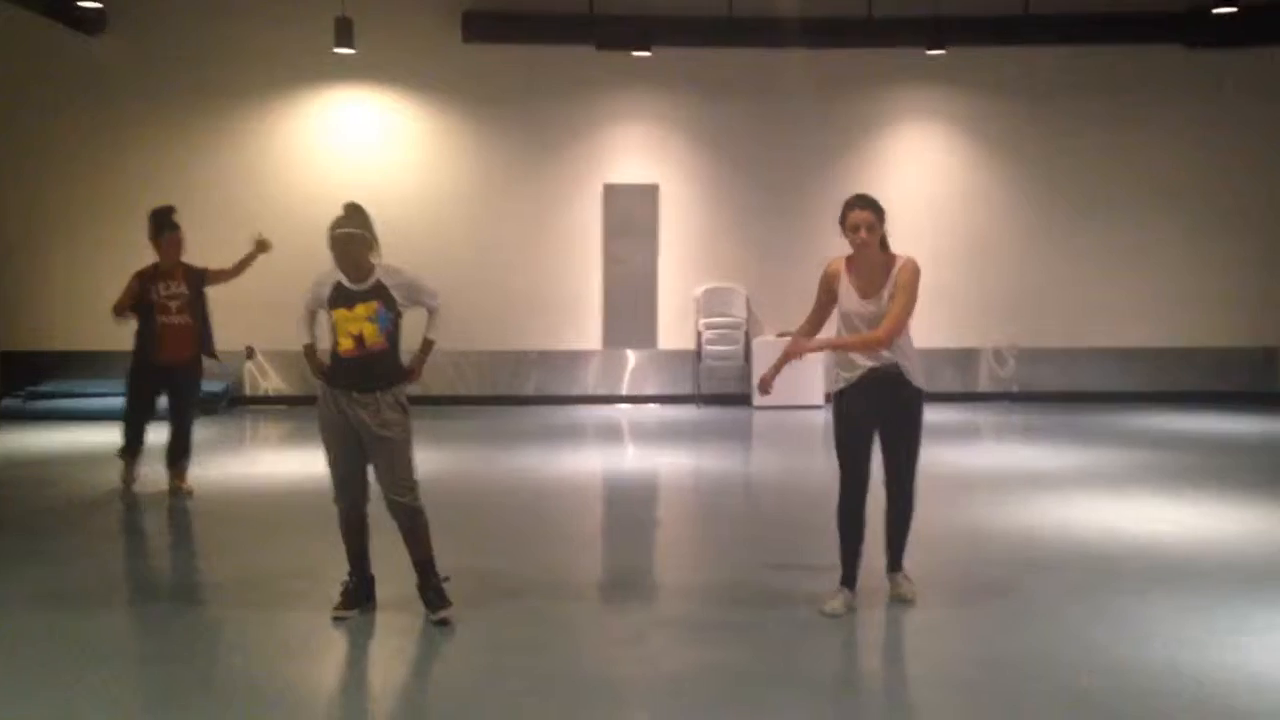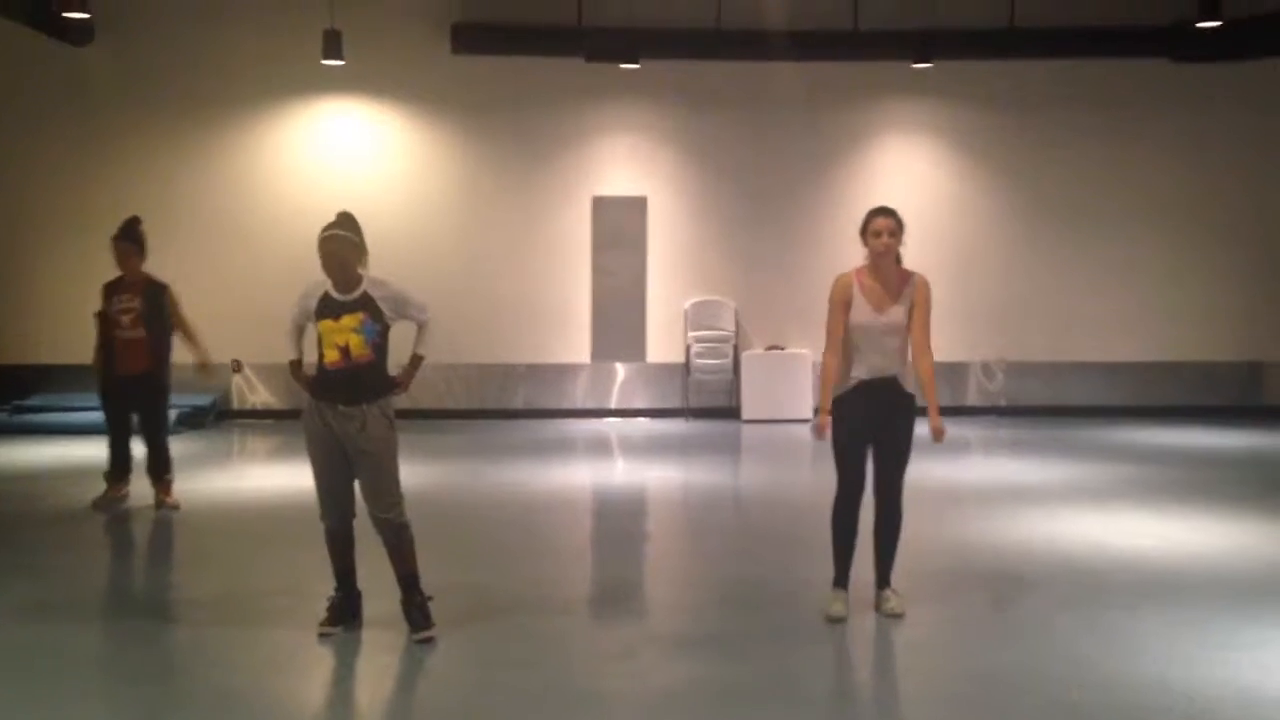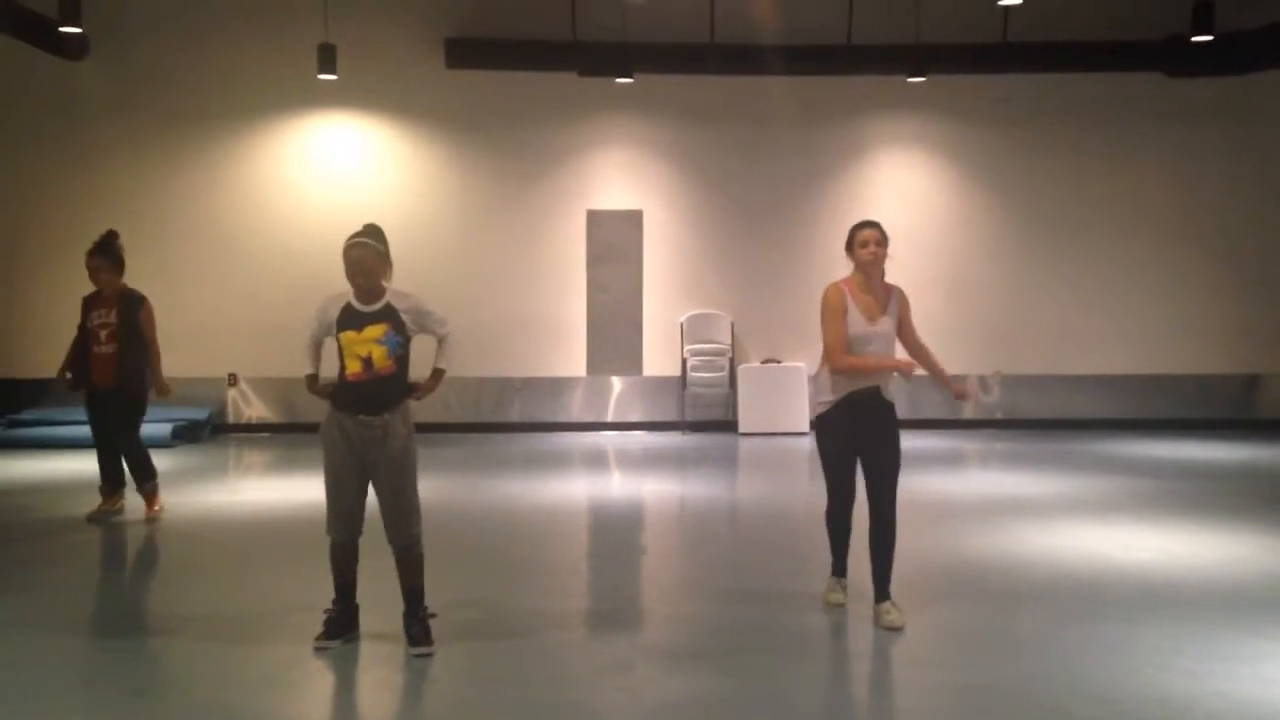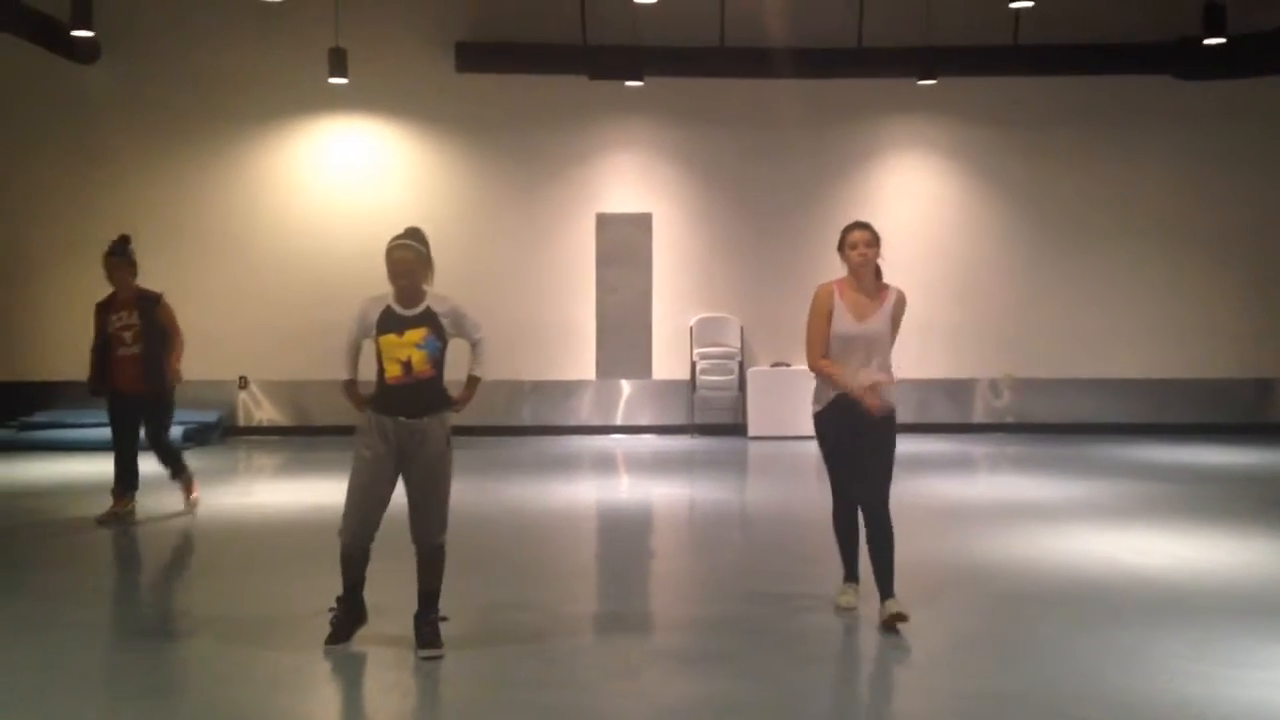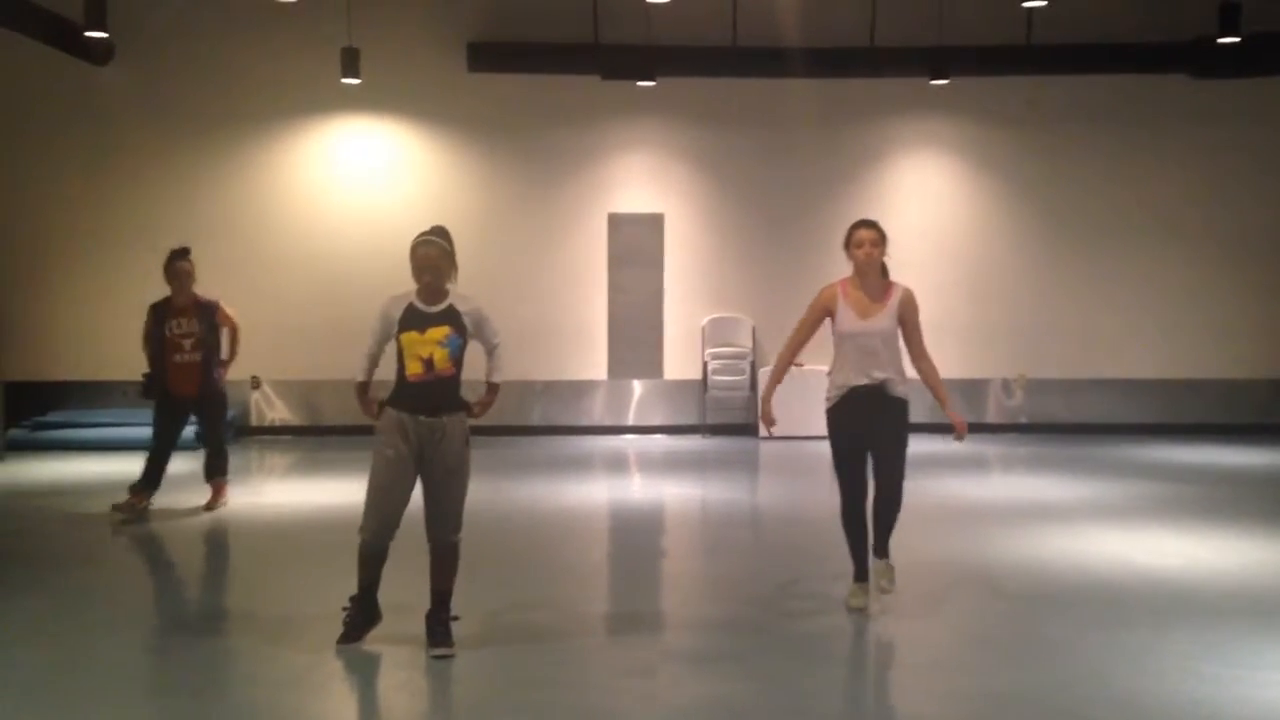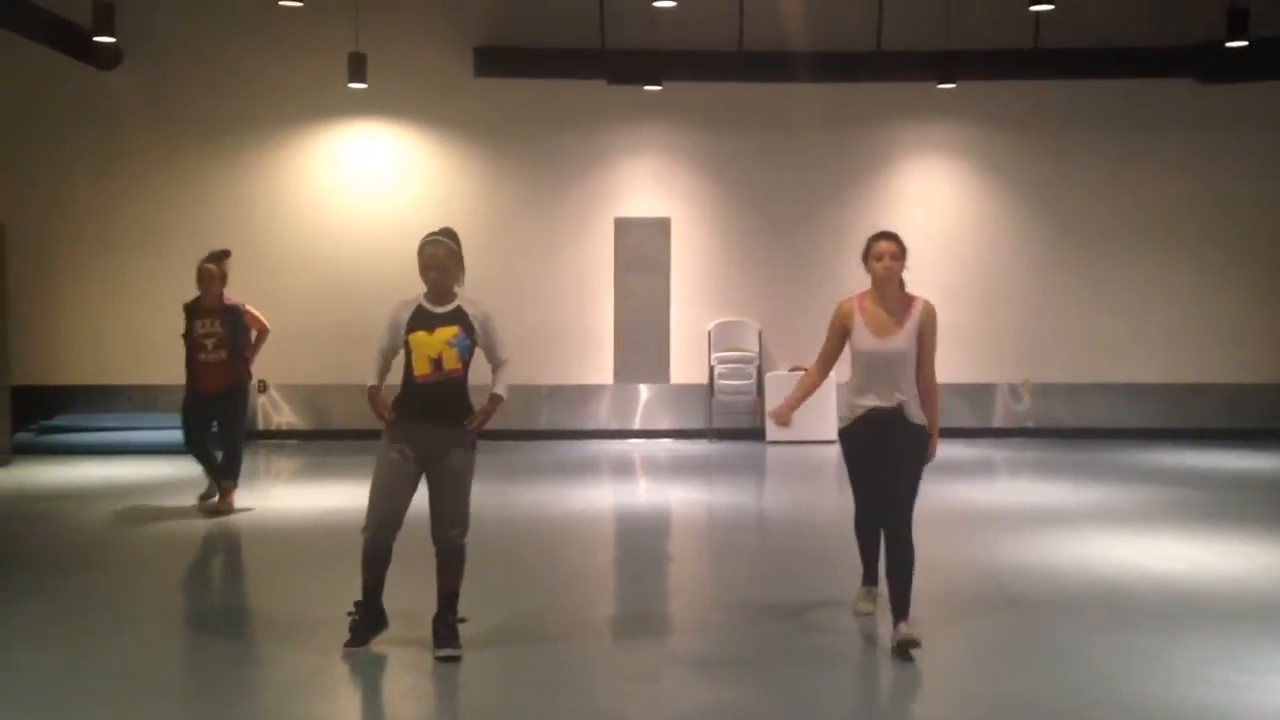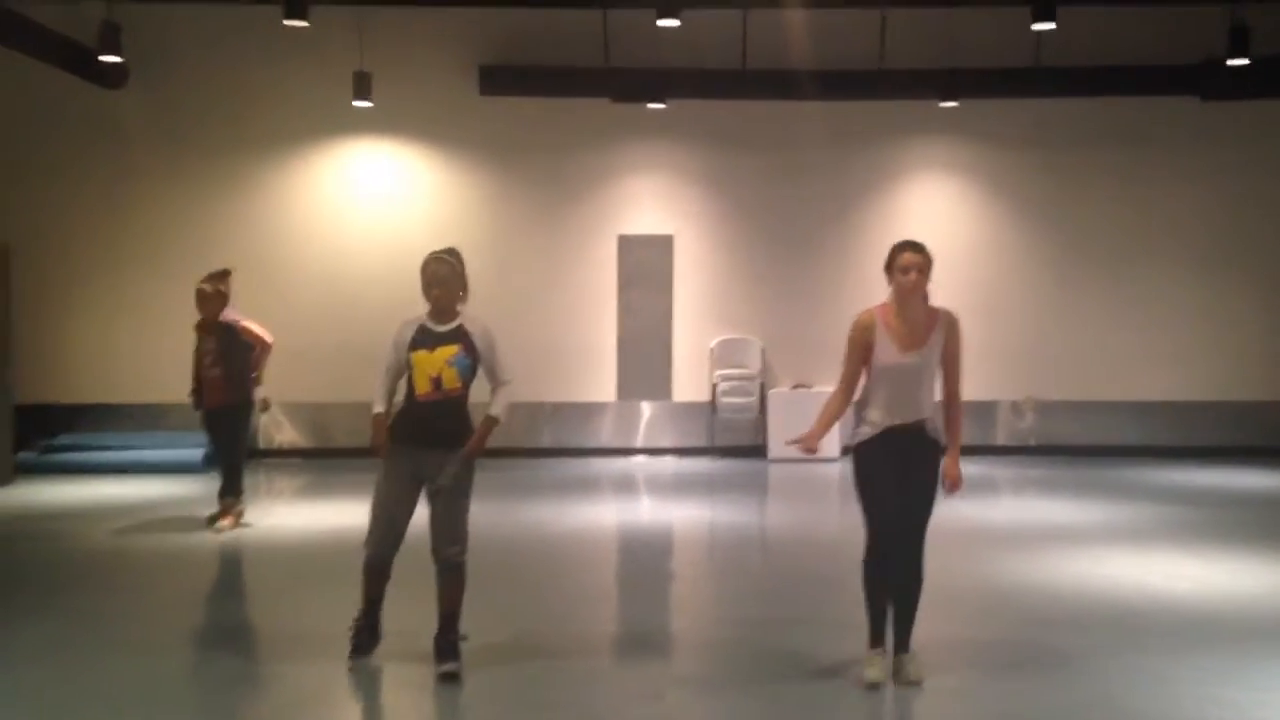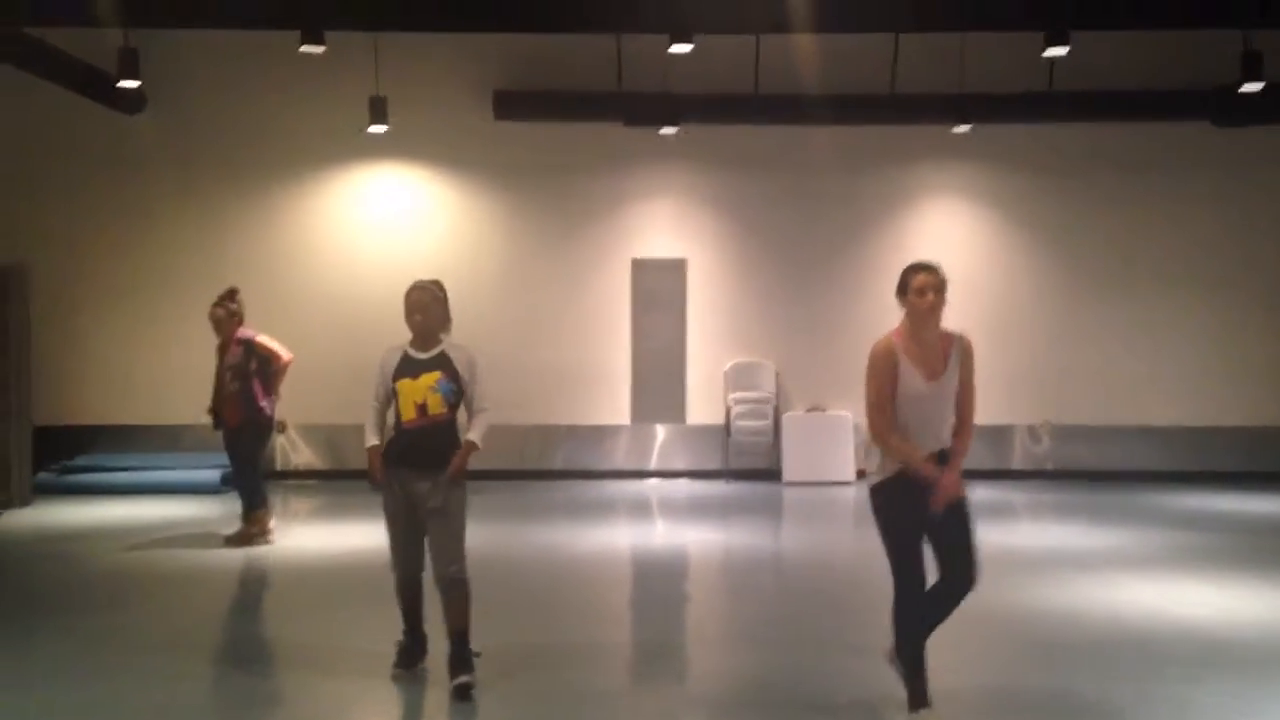
dt=0.4s
person 1, frame 1
left shoulder: (397, 281)
right shoulder: (324, 286)
left elbow: (435, 305)
right elbow: (307, 315)
left wrist: (422, 355)
right wrist: (312, 357)
left hip: (384, 400)
right hip: (336, 401)
left knee: (402, 494)
right knee: (348, 498)
left ankle: (430, 583)
right ankle: (359, 584)
person 1, frame 2
left shoulder: (384, 294)
right shoulder: (312, 297)
left elbow: (424, 319)
right elbow: (295, 328)
left wrist: (411, 368)
right wrist: (297, 369)
left hip: (371, 413)
right hip: (323, 414)
left knee: (387, 510)
right knee: (334, 513)
left ankle: (414, 600)
right ankle: (346, 600)
person 1, frame 3
left shoulder: (407, 307)
right shoulder: (332, 309)
left elbow: (444, 333)
right elbow: (314, 342)
left wrist: (434, 379)
right wrist: (313, 380)
left hip: (391, 425)
right hip: (342, 425)
left knee: (403, 525)
right knee: (342, 526)
left ankle: (416, 616)
right ankle: (344, 612)
person 1, frame 4
left shoulder: (446, 311)
right shoulder: (372, 311)
left elbow: (477, 340)
right elbow: (352, 345)
left wrist: (470, 388)
right wrist: (351, 388)
left hip: (430, 428)
right hip: (380, 426)
left knee: (430, 530)
right knee: (356, 525)
left ankle: (428, 620)
right ankle: (350, 608)
person 1, frame 5
left shoulder: (468, 311)
right shoulder: (394, 309)
left elbow: (493, 348)
right elbow: (373, 351)
left wrist: (490, 393)
right wrist: (363, 392)
left hip: (449, 427)
right hip: (399, 423)
left knee: (445, 529)
right knee: (377, 522)
left ankle: (439, 620)
right ankle: (364, 607)
person 1, frame 6
left shoulder: (475, 315)
right shoulder: (404, 312)
left elbow: (501, 363)
right elbow: (382, 357)
left wrist: (493, 403)
right wrist: (375, 393)
left hip: (454, 433)
right hip: (405, 429)
left knee: (451, 531)
right knee: (379, 522)
left ankle: (446, 622)
right ankle: (369, 611)
person 1, frame 7
left shoulder: (477, 333)
right shoulder: (408, 330)
left elbow: (501, 384)
right elbow: (388, 379)
left wrist: (487, 426)
right wrist: (379, 419)
left hip: (453, 452)
right hip: (404, 448)
left knee: (450, 548)
right knee: (380, 539)
left ankle: (448, 641)
right ankle: (368, 623)
person 1, frame 8
left shoulder: (460, 357)
right shoulder: (392, 358)
left elbow: (478, 411)
right elbow: (377, 408)
left wrist: (466, 450)
right wrist: (374, 450)
left hip: (443, 474)
right hip: (399, 473)
left knee: (450, 566)
right knee: (405, 566)
left ankle: (460, 658)
right ankle: (413, 641)
person 2, frame 1
left shoulder: (906, 269)
right shoulder: (834, 272)
left elbow: (886, 334)
right elbow: (812, 324)
left wrist: (822, 345)
right wrist: (775, 368)
left hip: (901, 385)
right hip: (854, 387)
left knee: (901, 486)
right knee: (853, 488)
left ankle: (896, 570)
right ankle: (847, 584)
person 2, frame 2
left shoulder: (916, 285)
right shoulder: (845, 284)
left elbow: (921, 349)
right elbow: (834, 350)
left wrist: (933, 410)
right wrist: (825, 408)
left hip: (896, 396)
right hip: (851, 396)
left knee: (890, 495)
right knee: (849, 491)
left ankle: (884, 585)
right ankle: (840, 587)
person 2, frame 3
left shoulder: (896, 297)
right shoulder: (836, 294)
left elbow: (915, 348)
right elbow: (837, 360)
left wrist: (949, 384)
right wrist: (892, 364)
left hip: (879, 406)
right hip: (836, 407)
left knee: (884, 504)
right knee: (841, 498)
left ankle: (883, 597)
right ankle: (837, 575)
person 2, frame 4
left shoulder: (895, 298)
right shoulder: (826, 295)
right elbow: (816, 361)
right wrist: (857, 389)
left hip: (878, 409)
right hip: (834, 408)
left knee: (876, 502)
right knee: (845, 499)
left ankle: (888, 597)
right ankle: (850, 580)
person 2, frame 5
left shoulder: (902, 297)
right shoulder: (831, 295)
left elbow: (920, 356)
right elbow: (794, 346)
left wrist: (948, 408)
right wrist: (768, 393)
left hip: (889, 402)
right hip: (845, 404)
left knee: (890, 489)
right knee: (852, 495)
left ankle: (881, 554)
right ankle: (860, 578)
person 2, frame 6
left shoulder: (922, 312)
right shoulder: (848, 311)
left elbow: (926, 378)
right elbow: (821, 367)
left wrist: (934, 431)
right wrist: (788, 404)
left hip: (906, 425)
right hip: (860, 424)
left knee: (899, 521)
right knee: (868, 512)
left ankle: (901, 621)
right ankle: (869, 583)
person 2, frame 7
left shoulder: (946, 324)
right shoulder: (868, 323)
left elbow: (951, 395)
right elbow: (845, 390)
left wrist: (953, 454)
right wrist: (816, 432)
left hip: (923, 442)
right hip: (875, 440)
left knee: (911, 546)
right knee: (882, 537)
left ankle: (903, 648)
right ankle: (876, 647)
person 2, frame 8
left shoulder: (961, 348)
right shoulder: (886, 350)
left elbow: (964, 424)
right elbow: (881, 429)
left wrist: (950, 477)
right wrist: (933, 475)
left hip: (943, 472)
right hip: (896, 479)
left knee: (961, 577)
right knee: (909, 585)
left ankle: (904, 650)
person 3, frame 1
left shoulder: (196, 276)
right shoulder: (143, 277)
left elbow: (232, 273)
right elbow: (119, 310)
left wrist: (254, 252)
right wrist: (129, 301)
left hip: (187, 362)
right hip: (150, 362)
left knee: (183, 420)
right knee: (137, 413)
left ankle: (178, 474)
right ankle: (130, 459)
person 3, frame 2
left shoulder: (159, 291)
right shoulder: (110, 290)
left elbow: (181, 324)
right elbow: (103, 329)
left wrist: (199, 351)
right wrist: (99, 362)
left hip: (149, 375)
right hip: (116, 376)
left knee: (155, 433)
right knee: (118, 432)
left ankle: (163, 488)
right ankle: (117, 485)
person 3, frame 3
left shoulder: (137, 303)
right shoulder: (89, 303)
left elbow: (150, 342)
right elbow: (81, 339)
left wrist: (157, 377)
right wrist: (66, 367)
left hip: (128, 386)
right hip: (97, 387)
left knee: (128, 440)
right knee: (105, 443)
left ankle: (151, 496)
right ankle: (113, 497)
person 3, frame 4
left shoulder: (154, 302)
right shoulder: (103, 308)
left elbow: (175, 335)
right elbow: (99, 345)
left wrist: (174, 363)
right wrist: (95, 375)
left hip: (154, 386)
right hip: (120, 389)
left knee: (157, 439)
right knee: (123, 445)
left ankle: (187, 482)
right ankle: (123, 500)
person 3, frame 5
left shoulder: (210, 308)
right shoulder: (157, 311)
left elbow: (233, 327)
right elbow: (148, 340)
left wrist: (228, 361)
right wrist: (156, 369)
left hip: (208, 388)
right hip: (171, 390)
left knee: (214, 439)
right knee: (161, 442)
left ankle: (219, 489)
right ankle: (140, 496)
person 3, frame 6
left shoulder: (236, 310)
right shoulder: (190, 310)
left elbow: (264, 329)
left wrist: (248, 358)
right wrist: (193, 362)
left hip: (231, 386)
right hip: (199, 386)
left knee: (230, 440)
right knee: (193, 437)
left ankle: (227, 492)
right ankle: (215, 479)
person 3, frame 7
left shoulder: (233, 325)
right shoulder: (202, 328)
left elbow: (266, 342)
left wrist: (254, 375)
right wrist: (198, 392)
left hip: (235, 401)
right hip: (211, 403)
left knee: (232, 455)
right knee: (222, 455)
left ankle: (230, 506)
right ankle: (232, 503)
person 3, frame 8
left shoulder: (251, 341)
right shoulder: (224, 347)
left elbow: (285, 358)
left wrist: (272, 390)
right wrist: (217, 411)
left hip: (255, 418)
right hip: (232, 420)
left knee: (250, 468)
right knee: (240, 474)
left ankle: (263, 518)
right ankle: (250, 524)
